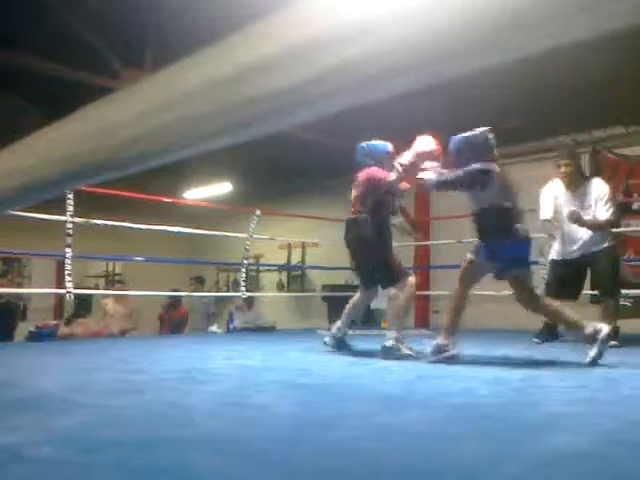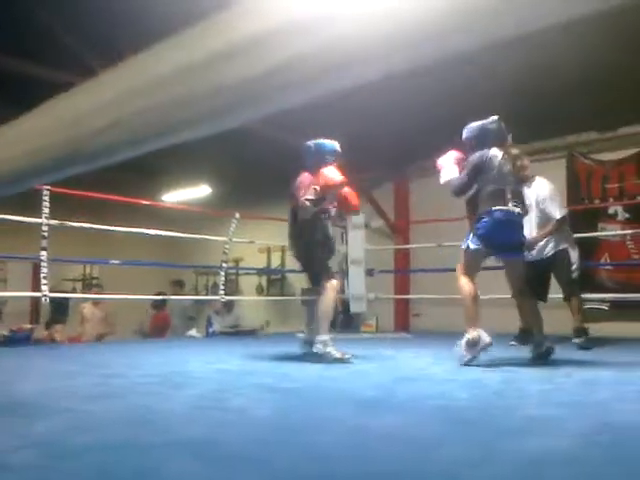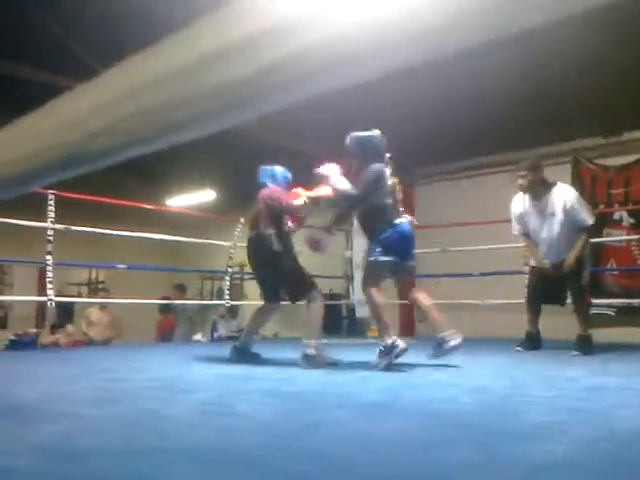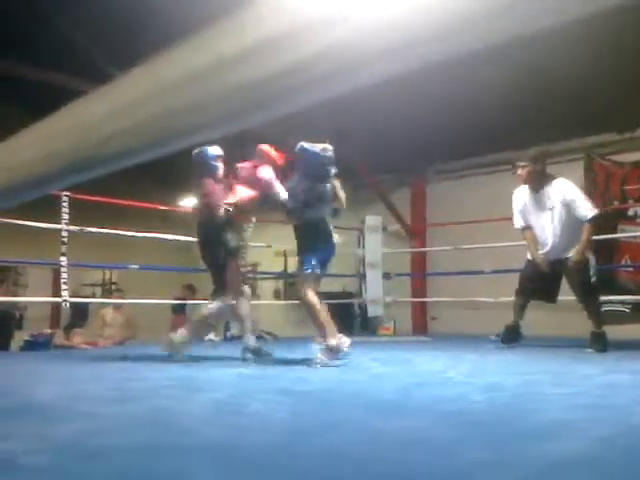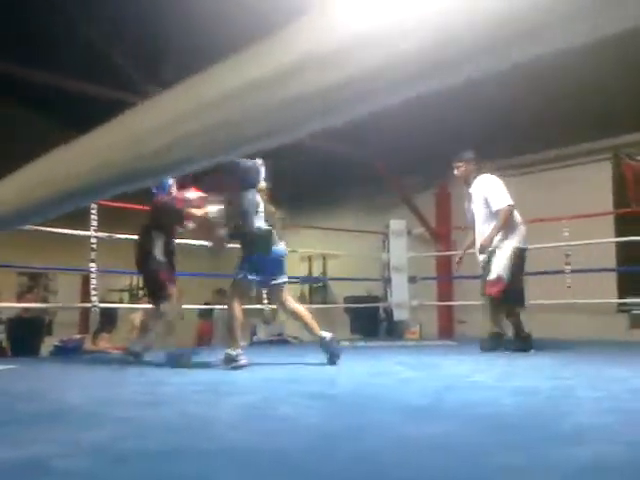
dt=0.7s
person 1, frame 1
left shoulder: (480, 171)
right shoulder: (486, 173)
left elbow: (449, 181)
right elbow: (451, 179)
left wrist: (431, 176)
right wrist: (434, 174)
left hip: (500, 239)
right hip: (515, 238)
left knee: (463, 283)
right knee: (528, 298)
left ankle: (445, 343)
right ankle: (592, 331)
person 1, frame 2
left shoulder: (482, 156)
right shoulder: (504, 159)
left elbow: (459, 188)
left wrist: (449, 170)
right wrist: (461, 168)
left hip: (492, 219)
right hip: (512, 222)
left knee: (465, 274)
right knee: (519, 286)
left ankle: (474, 334)
right ankle: (540, 342)
person 1, frame 3
left shoulder: (375, 170)
right shoulder: (375, 170)
left elbow: (355, 198)
right elbow: (347, 209)
left wrist: (336, 181)
right wrist: (330, 226)
left hip: (389, 232)
right hip: (400, 230)
left knee: (370, 286)
right knee: (410, 289)
left ankle: (390, 341)
right ankle: (446, 334)
person 1, frame 4
left shoulder: (319, 187)
right shoulder: (302, 180)
left elbow: (294, 211)
left hip: (317, 244)
right hip: (312, 243)
left knee: (306, 291)
right knee: (310, 291)
left ankle: (331, 343)
right ankle: (336, 338)
person 1, frame 5
left shoulder: (246, 196)
right shoulder: (255, 195)
left elbow: (245, 229)
left wrist: (224, 235)
left hip: (260, 252)
right hip: (273, 251)
left knee: (235, 298)
right knee: (285, 301)
left ankle: (235, 353)
right ankle: (323, 337)
person 2, frame 1
left shoulder: (368, 178)
right shoulder: (372, 174)
right elbow: (392, 180)
right wrist: (413, 156)
left hip: (360, 240)
right hip: (369, 238)
left knee: (367, 292)
right knee: (406, 284)
left ankle: (337, 333)
right ankle: (393, 342)
person 2, frame 2
left shoulder: (329, 182)
right shoulder: (306, 179)
right elbow: (303, 213)
left wrist: (340, 207)
right wrist: (320, 191)
left hip: (319, 241)
right hip: (309, 241)
left knee: (322, 290)
right knee: (331, 285)
left ankle: (311, 338)
right ankle: (322, 344)
person 2, frame 3
left shoulder: (261, 199)
right shoulder: (272, 193)
right elbow: (295, 208)
left hip: (260, 255)
right hip: (275, 253)
left knee: (272, 302)
right knee: (313, 294)
left ankle: (241, 346)
right ankle: (311, 351)
person 2, frame 4
left shoulder: (219, 185)
right shoulder: (208, 185)
right elbow: (219, 216)
right wrist: (234, 202)
left hip: (225, 247)
right hip: (217, 247)
left knee: (239, 293)
right knee: (224, 298)
left ankle: (250, 343)
right ankle: (179, 337)
person 2, frame 5
left shoulder: (169, 203)
right shoulder: (162, 202)
right elbow: (194, 214)
left hip: (160, 260)
right hip: (153, 260)
left knee: (163, 306)
right knee: (172, 296)
left ankle: (137, 346)
person 3, frame 1
left shoulder: (599, 187)
right shoulder: (550, 190)
left elbow: (607, 223)
right elbow: (547, 220)
left wrist: (582, 222)
right wrist: (553, 228)
left hip: (599, 247)
right hip: (566, 249)
left knee: (610, 286)
right knee: (552, 288)
left ankle: (611, 330)
right ankle: (549, 328)
person 3, frame 2
left shoulder: (541, 187)
left elbow: (560, 219)
left wrist: (537, 238)
left hip: (556, 246)
right hip: (530, 252)
left knee: (570, 286)
left ankle: (580, 331)
right ankle: (525, 330)
person 3, frame 3
left shoulder: (566, 195)
right shoulder: (518, 203)
left elbow: (586, 226)
right elbow: (525, 235)
left wrist: (575, 255)
right wrist: (539, 260)
left hip: (570, 255)
right hip: (541, 258)
left knee: (578, 292)
right knee: (532, 294)
left ankle: (583, 336)
right ankle: (532, 336)
person 3, frame 4
left shoulder: (564, 188)
right shoulder: (519, 195)
left elbow: (589, 218)
right elbow: (526, 228)
left wrist: (581, 250)
right wrist: (535, 254)
left hip: (571, 252)
right hip: (541, 254)
left knee: (586, 291)
right knee: (523, 289)
left ankle: (598, 334)
right ankle: (513, 329)
person 3, frame 5
left shoulder: (488, 182)
right shoulder: (471, 192)
left elbow: (507, 208)
right elbow: (477, 228)
left wrist: (490, 237)
right wrist: (463, 251)
left hip: (507, 243)
right hip: (491, 248)
left knee: (494, 286)
right knee: (505, 296)
left ankle: (496, 333)
right ankle: (522, 336)
